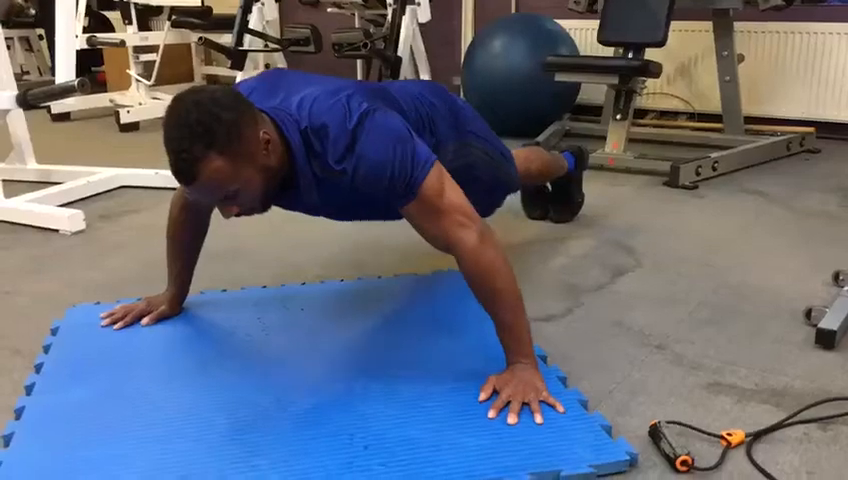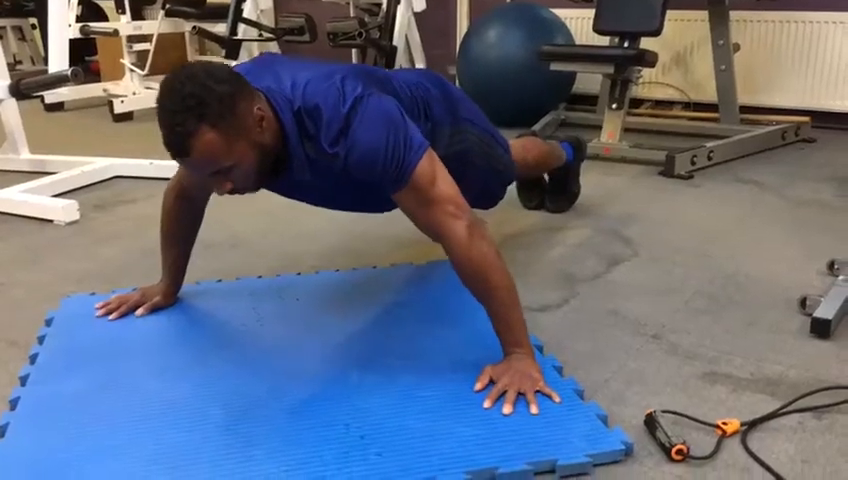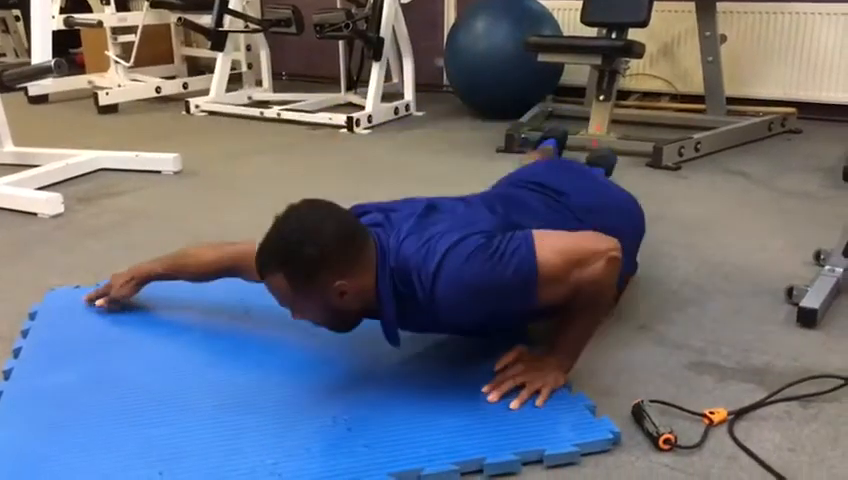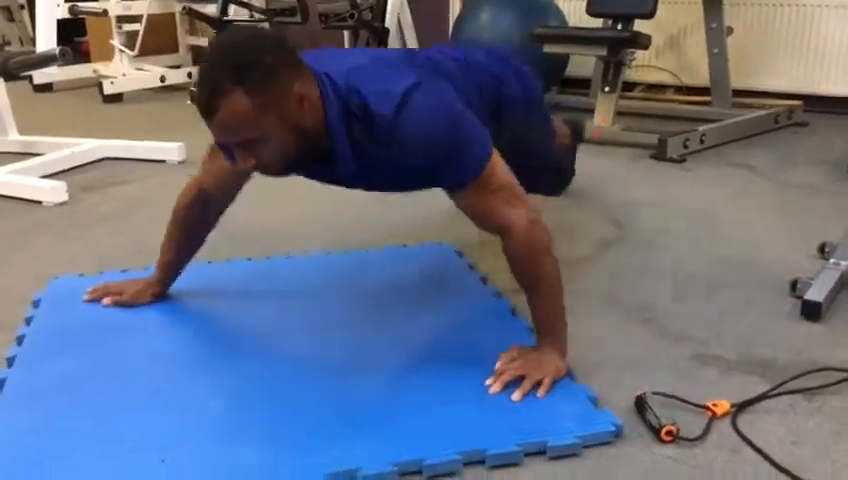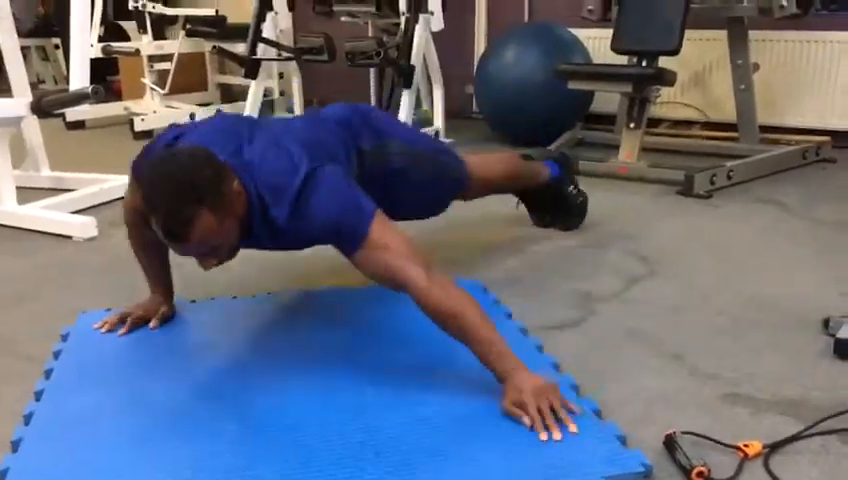
dt=1s
person 1, frame 1
left shoulder: (357, 141)
right shoulder: (225, 132)
left elbow: (469, 239)
right elbow: (189, 206)
left wrist: (522, 364)
right wrist: (173, 295)
left hip: (443, 134)
right hip: (398, 143)
left knee: (508, 176)
right knee: (506, 174)
left ankle: (565, 164)
right ankle: (551, 173)
person 1, frame 2
left shoulder: (351, 125)
right shoulder: (217, 120)
left elbow: (459, 231)
right elbow: (183, 193)
left wrist: (519, 355)
right wrist: (168, 285)
left hip: (435, 121)
left knee: (499, 170)
left ankle: (562, 155)
right ankle: (537, 168)
person 1, frame 3
left shoulder: (453, 282)
right shoulder: (354, 238)
left elbow: (603, 255)
right elbow: (232, 254)
left wrist: (556, 361)
right wrist: (143, 272)
left hip: (598, 218)
right hip: (528, 195)
left ankle: (573, 161)
right ankle: (548, 149)
person 1, frame 4
left shoulder: (408, 117)
right shoulder: (258, 112)
left elbow: (519, 222)
right elbow: (204, 195)
left wrist: (551, 347)
right wrist: (157, 282)
left hip: (494, 88)
right hip: (448, 77)
left knee: (542, 162)
left ankle: (564, 137)
right ankle: (507, 160)
person 1, frame 5
left shoulder: (302, 198)
right shoulder: (163, 162)
left elbow: (419, 279)
right elbow: (136, 214)
left wrist: (516, 373)
right wrist: (161, 295)
left hip: (363, 145)
right hip: (313, 138)
left knee: (465, 181)
left ankle: (552, 174)
